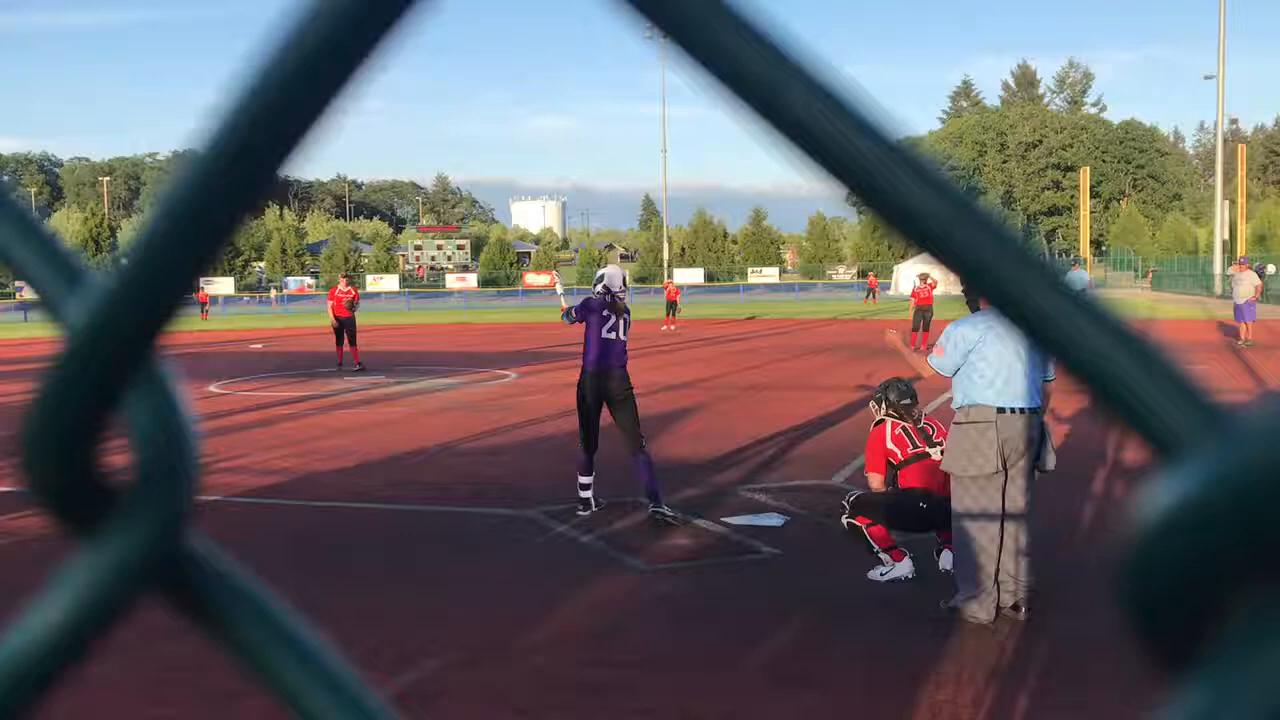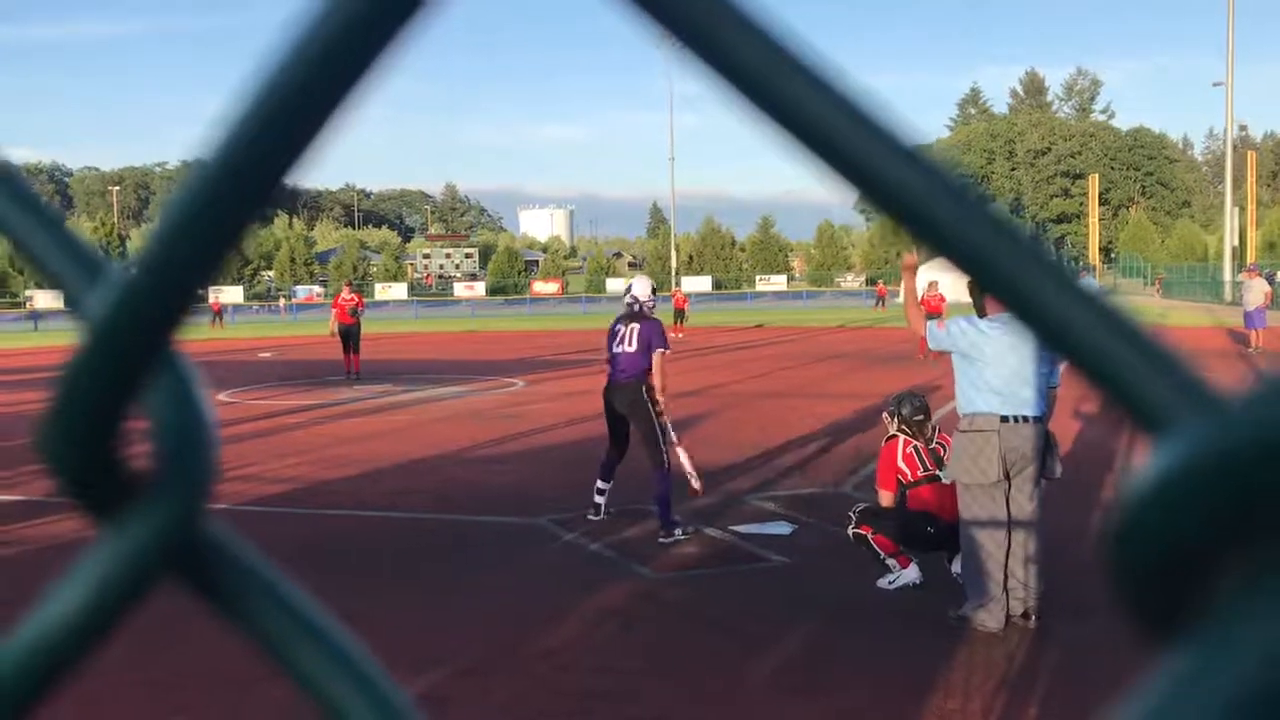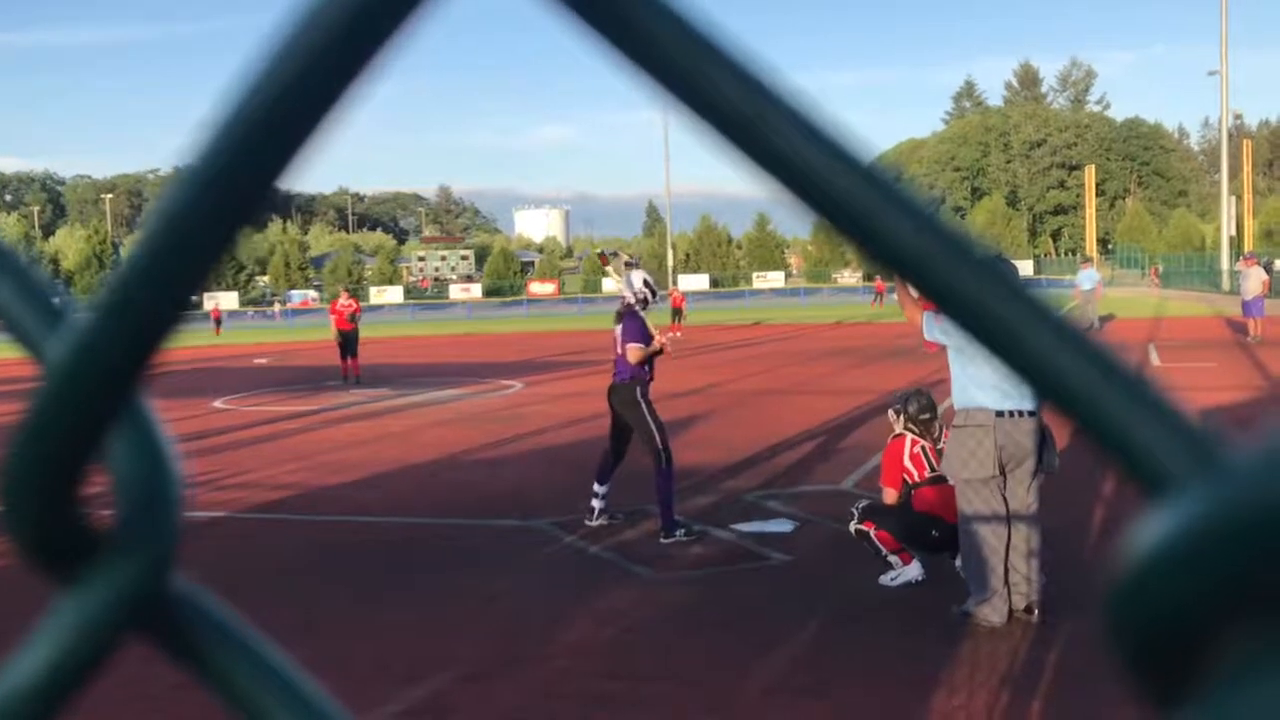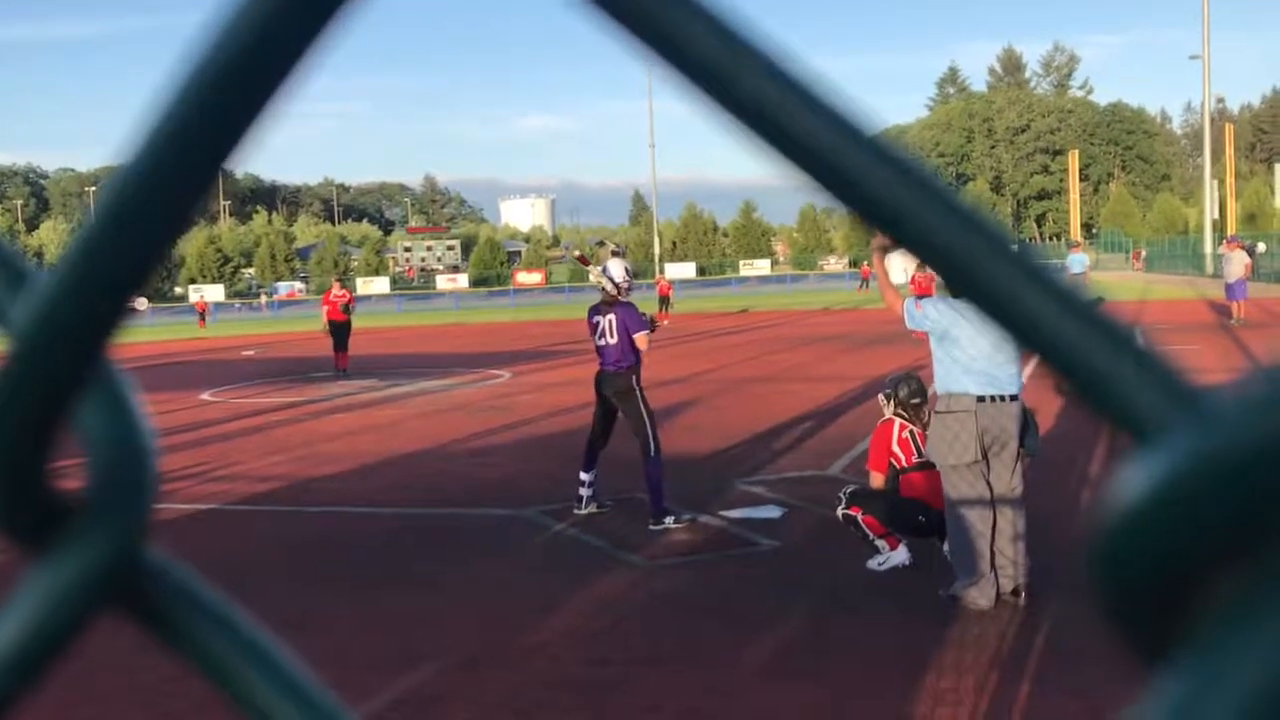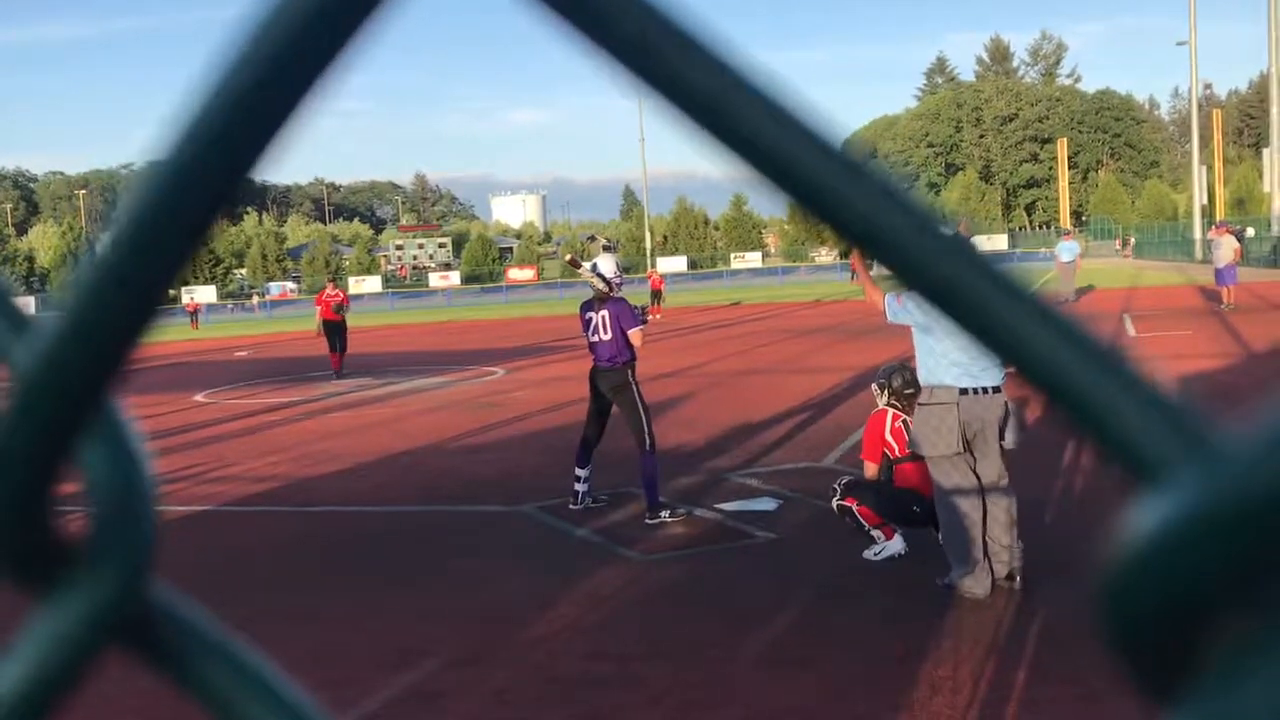
dt=0.5s
person 1, frame 1
left shoulder: (965, 329)
left elbow: (932, 369)
right elbow: (1046, 385)
left wrist: (899, 346)
left hip: (980, 428)
right hip: (1025, 427)
left knee: (975, 516)
right knee: (1015, 513)
left ankle: (978, 602)
right ankle: (1014, 596)
person 1, frame 2
left shoulder: (969, 331)
right shoulder: (1039, 335)
left elbow: (919, 326)
right elbow: (1050, 392)
left wrist: (909, 275)
left hip: (984, 435)
right hip: (1029, 434)
left knee: (983, 525)
right knee: (1023, 521)
left ankle: (987, 610)
right ankle: (1023, 605)
person 1, frame 3
left shoulder: (961, 325)
left elbow: (914, 314)
left hip: (980, 430)
right hip: (1025, 428)
left knee: (982, 519)
right knee: (1023, 514)
left ankle: (991, 605)
right ankle: (1027, 598)
person 1, frame 4
left shoulder: (941, 311)
left elbow: (894, 301)
left wrist: (877, 256)
left hip: (962, 415)
right hip: (1008, 411)
left knee: (968, 504)
right knee: (1008, 499)
left ankle: (977, 588)
right ankle: (1012, 581)
person 1, frame 5
left shoulder: (923, 304)
left elbow: (875, 298)
left wrist: (857, 258)
left hip: (946, 407)
right hip: (991, 402)
left knee: (956, 493)
right knee: (995, 486)
left ankle: (972, 577)
right ankle: (1007, 566)
person 2, frame 1
left shoulder: (591, 304)
right shoulder: (626, 313)
left elbow: (568, 318)
left wrist: (567, 310)
left hip: (591, 378)
right hip: (619, 380)
left knee: (587, 442)
right knee: (636, 443)
left ankle: (586, 500)
right ankle: (656, 502)
person 2, frame 2
left shoulder: (616, 323)
right shoulder: (654, 325)
right elbow: (657, 365)
right wrist: (659, 394)
left hip: (612, 391)
right hip: (636, 392)
left knee: (615, 449)
right knee: (660, 458)
left ankle: (598, 506)
right ankle: (667, 526)
person 2, frame 3
left shoulder: (625, 319)
right shoulder: (634, 320)
right elbow: (632, 356)
left wrist: (653, 348)
right wrist: (655, 346)
left hip: (618, 392)
right hip: (632, 393)
left knee: (614, 452)
right knee: (661, 456)
left ankle: (595, 510)
right ankle: (669, 527)
person 2, frame 4
left shoulder: (594, 312)
right shoulder: (627, 309)
right elbow: (643, 345)
left wrist: (640, 326)
right wrist: (645, 326)
left hip: (604, 379)
right hip: (625, 381)
left knee: (596, 439)
right knee: (650, 445)
left ankle: (584, 499)
right ankle: (659, 514)
person 2, frame 5
left shoulder: (586, 307)
right shoulder: (620, 304)
right elbow: (637, 340)
right wrist: (638, 320)
left hip: (598, 374)
right hip: (621, 376)
left knee: (591, 434)
right knee: (645, 438)
left ankle: (580, 494)
right ankle: (654, 507)
person 3, frame 1
left shoulder: (881, 431)
right shoulder: (933, 425)
left elbow: (877, 488)
left wrist: (892, 500)
left hip: (916, 506)
right hip: (950, 508)
left knee: (854, 505)
left ankle: (897, 560)
right ankle: (948, 551)
person 3, frame 2
left shoulder: (892, 448)
right shoulder: (944, 441)
left elbow: (886, 504)
left hip: (923, 531)
right hip: (958, 530)
left knee: (860, 516)
left ankle: (904, 567)
right ankle: (958, 556)
person 3, frame 3
left shoulder: (898, 445)
right shoulder: (949, 439)
left elbow: (890, 502)
left hip: (927, 531)
left knee: (862, 512)
left ankle: (906, 565)
right ankle: (962, 554)
person 3, frame 4
left shoulder: (887, 429)
left elbow: (876, 486)
left hip: (916, 515)
left knee: (849, 498)
left ankle: (893, 549)
right ankle: (949, 539)
person 3, frame 5
left shoulder: (880, 418)
left elbow: (870, 476)
left wrist: (880, 490)
left hip: (910, 505)
left knee: (843, 490)
left ankle: (889, 539)
